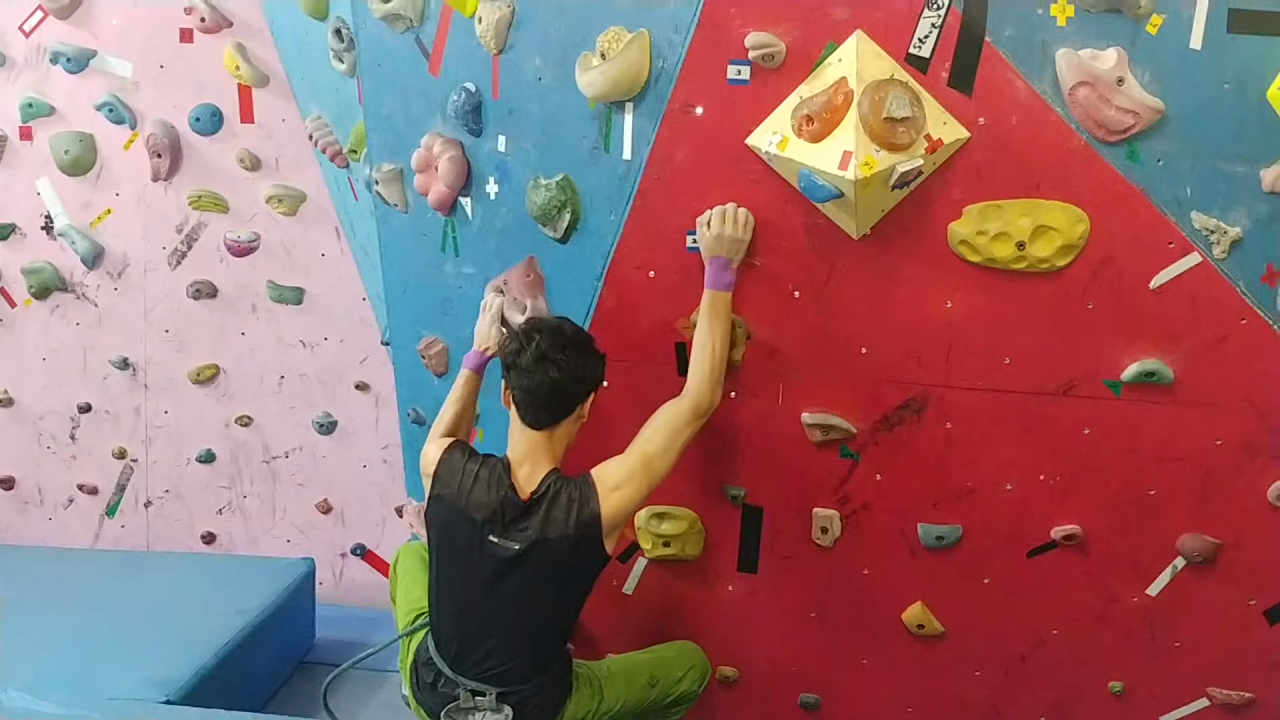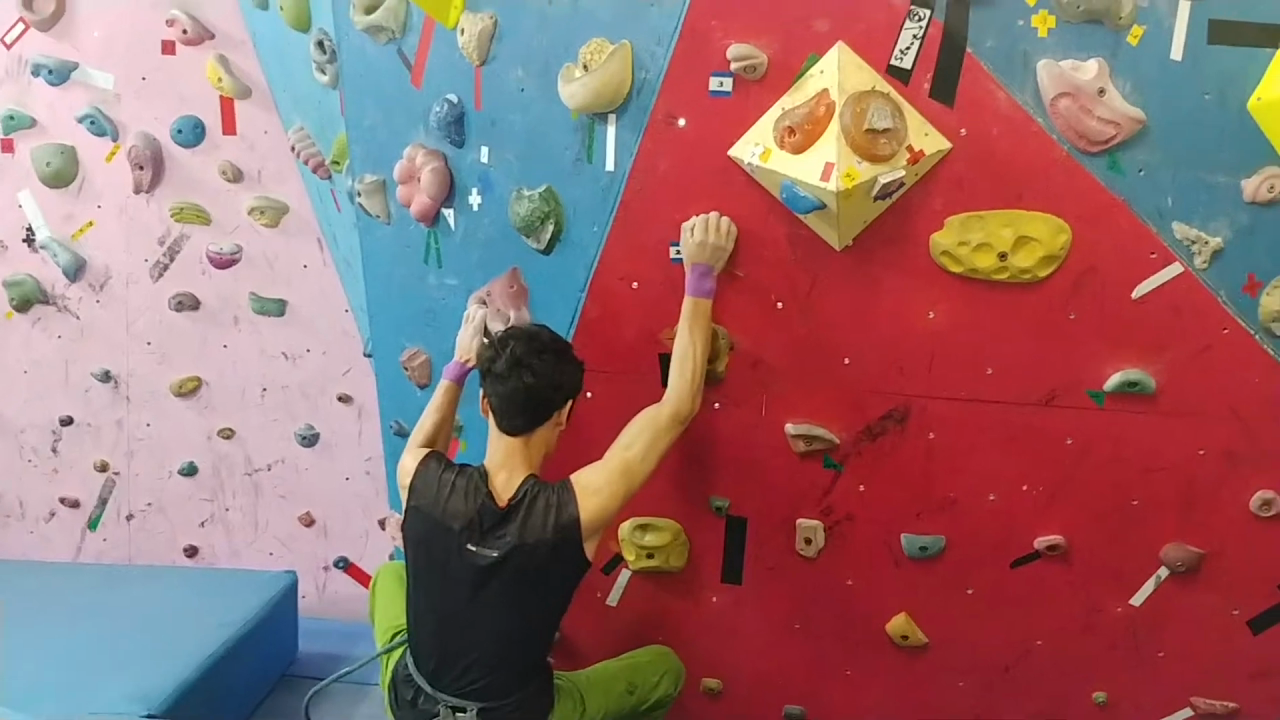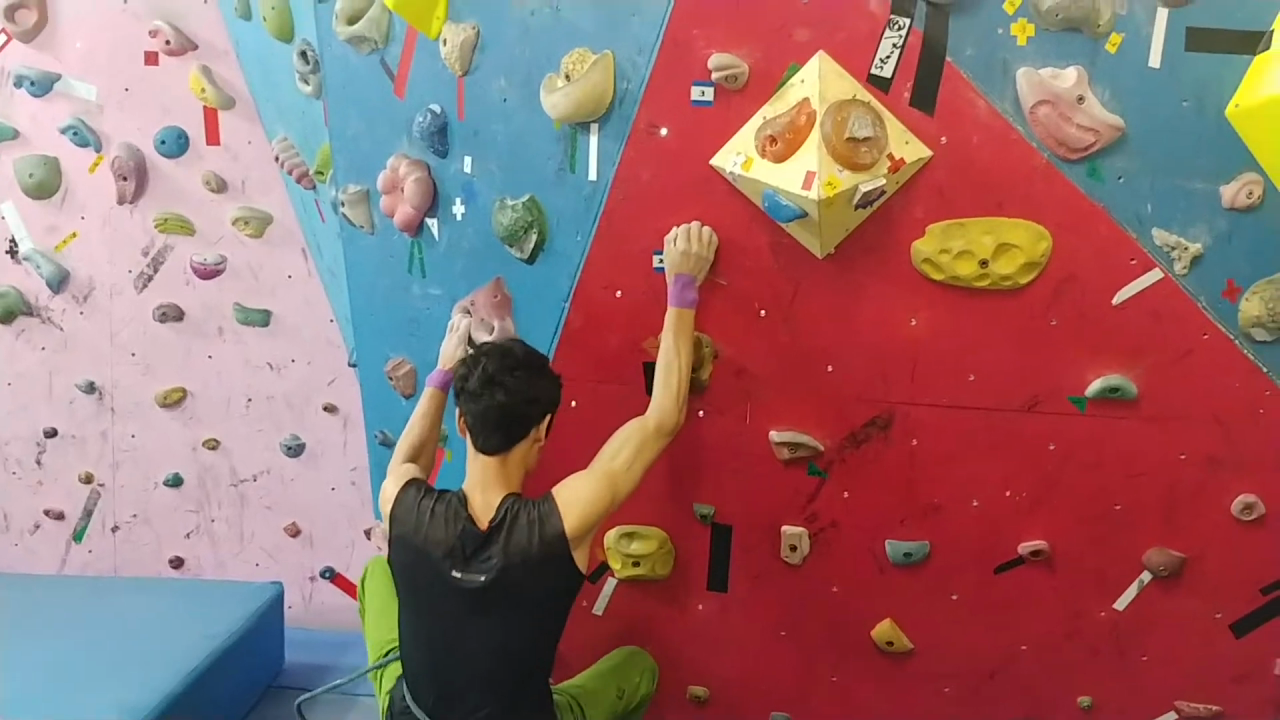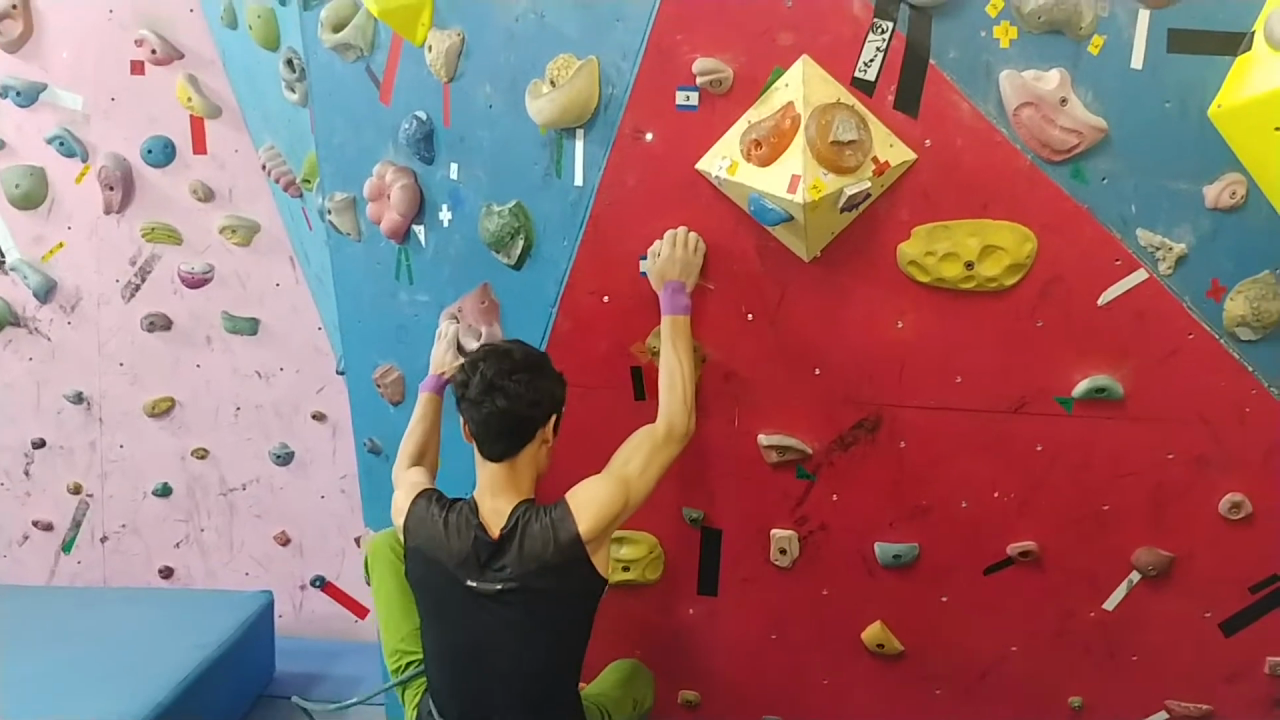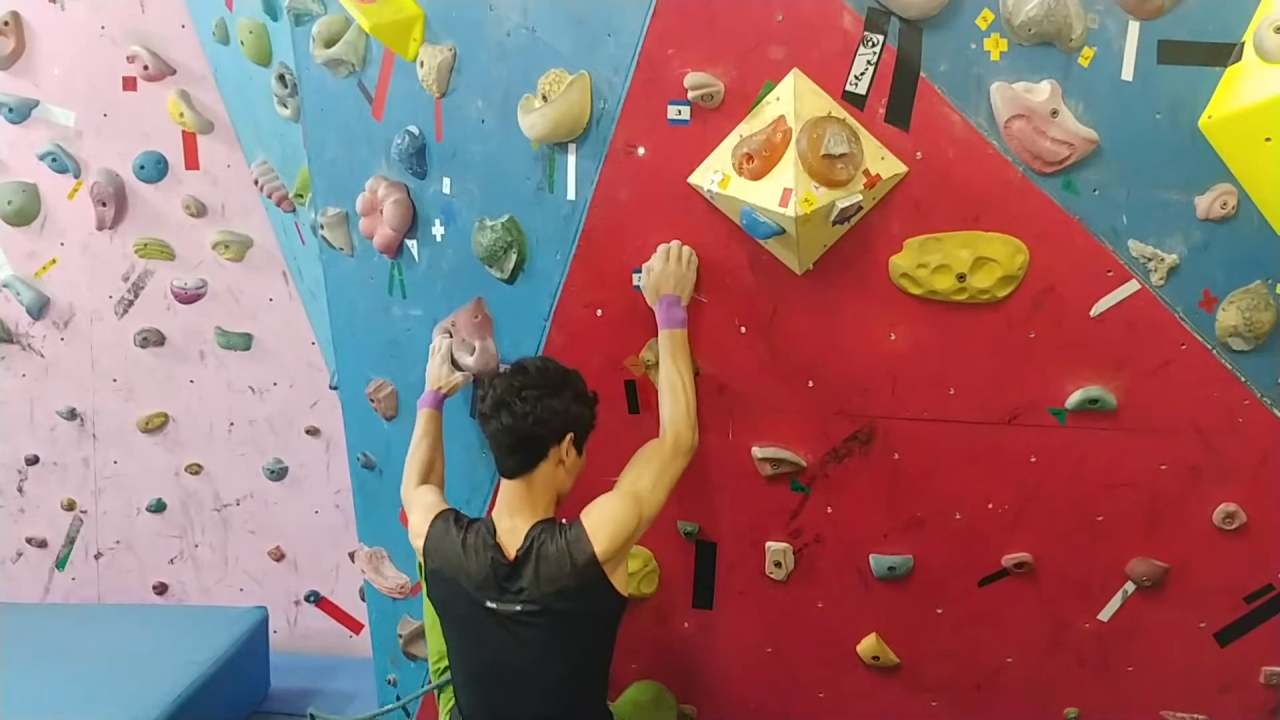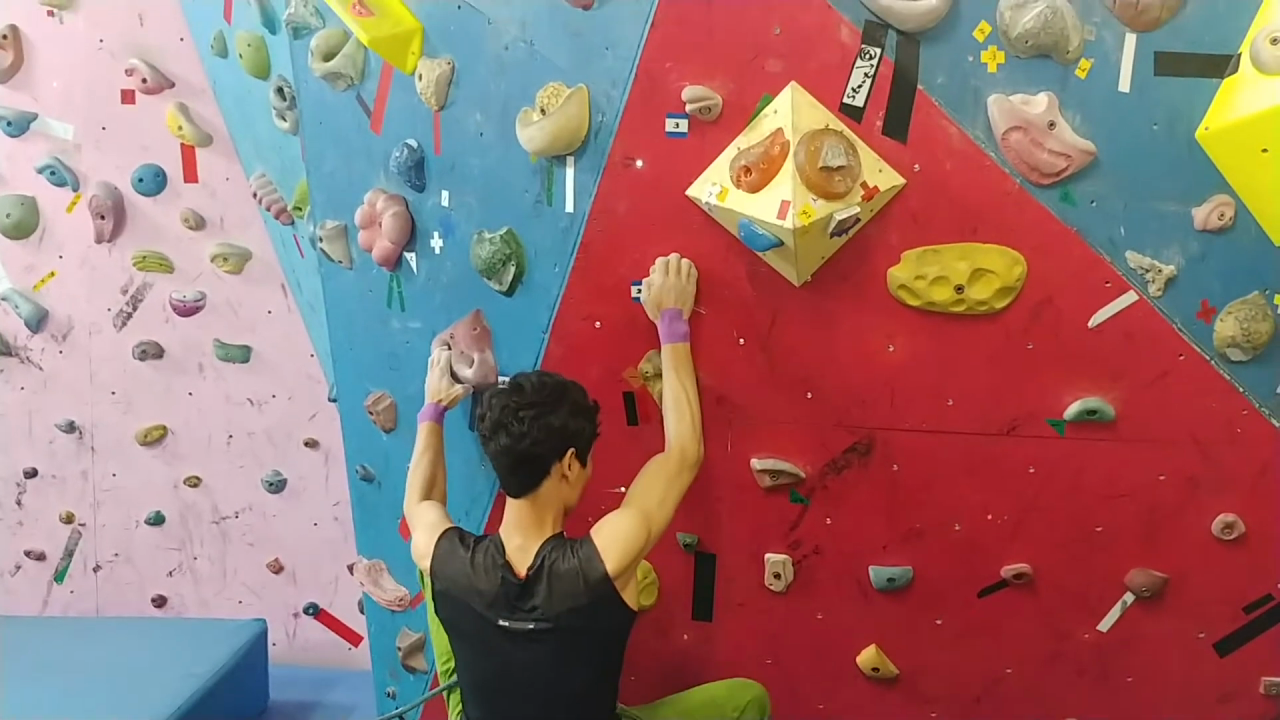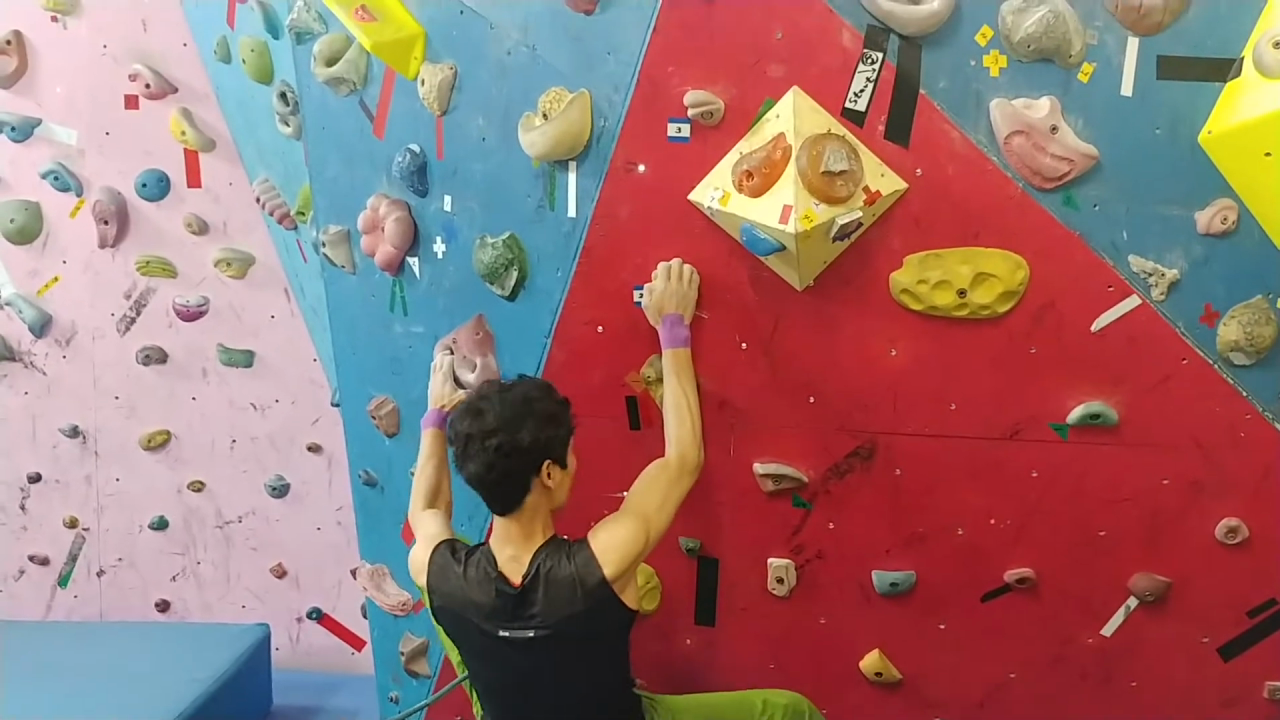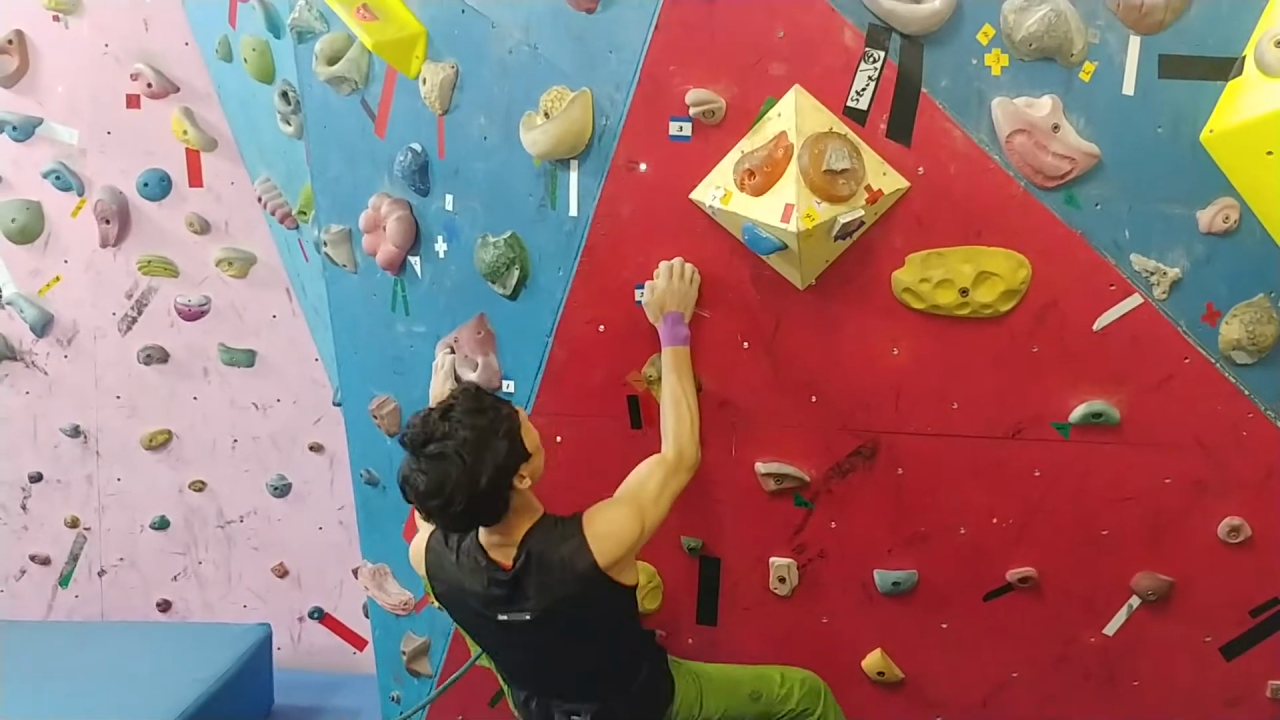
dt=0.3s
person 1, frame 1
left shoulder: (446, 471)
right shoulder: (599, 503)
right elbow: (698, 401)
left wrist: (478, 356)
right wrist: (719, 271)
right knee: (691, 665)
person 1, frame 2
left shoulder: (424, 483)
right shoulder: (576, 510)
right elbow: (678, 406)
left wrist: (459, 366)
right wrist: (700, 277)
right knee: (665, 670)
person 1, frame 3
left shoulder: (404, 509)
right shoulder: (562, 523)
left elbow: (405, 465)
right elbow: (664, 419)
left wrist: (442, 375)
right wrist: (682, 289)
right knee: (638, 667)
person 1, frame 4
left shoulder: (419, 520)
right shoulder: (576, 527)
left elbow: (408, 470)
right elbow: (674, 426)
left wrist: (437, 378)
right wrist: (674, 295)
right knee: (633, 678)
person 1, frame 5
left shoulder: (441, 543)
right shoulder: (593, 547)
left elbow: (417, 489)
right elbow: (680, 441)
left wrist: (434, 395)
right wrist: (670, 310)
person 1, frame 6
left shoulder: (444, 560)
right shoulder: (602, 562)
left elbow: (419, 503)
right elbow: (685, 453)
left wrist: (433, 407)
right wrist: (672, 324)
person 1, frame 7
left shoulder: (433, 569)
right shoulder: (600, 564)
left elbow: (424, 514)
right elbow: (683, 460)
left wrist: (438, 415)
right wrist: (673, 329)
person 1, frame 8
left shoulder: (433, 557)
right shoulder: (594, 544)
left elbow: (432, 510)
right elbow: (680, 457)
left wrist: (439, 411)
right wrist: (673, 327)
